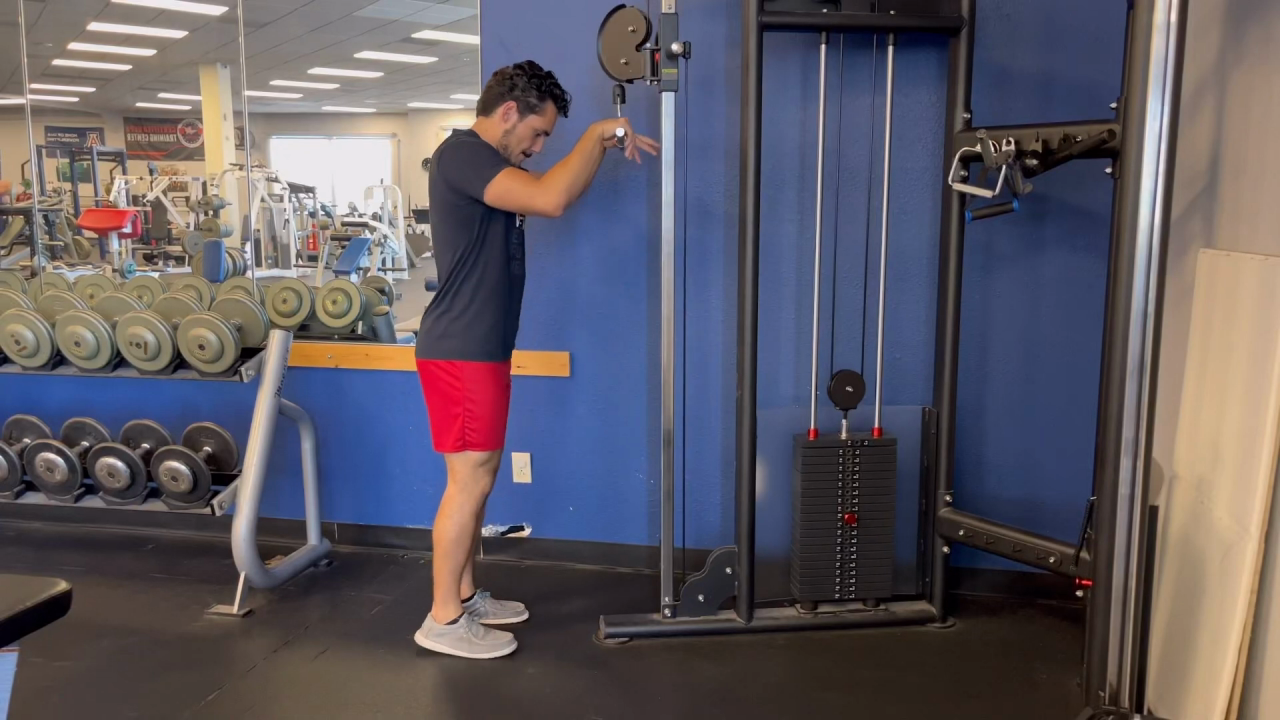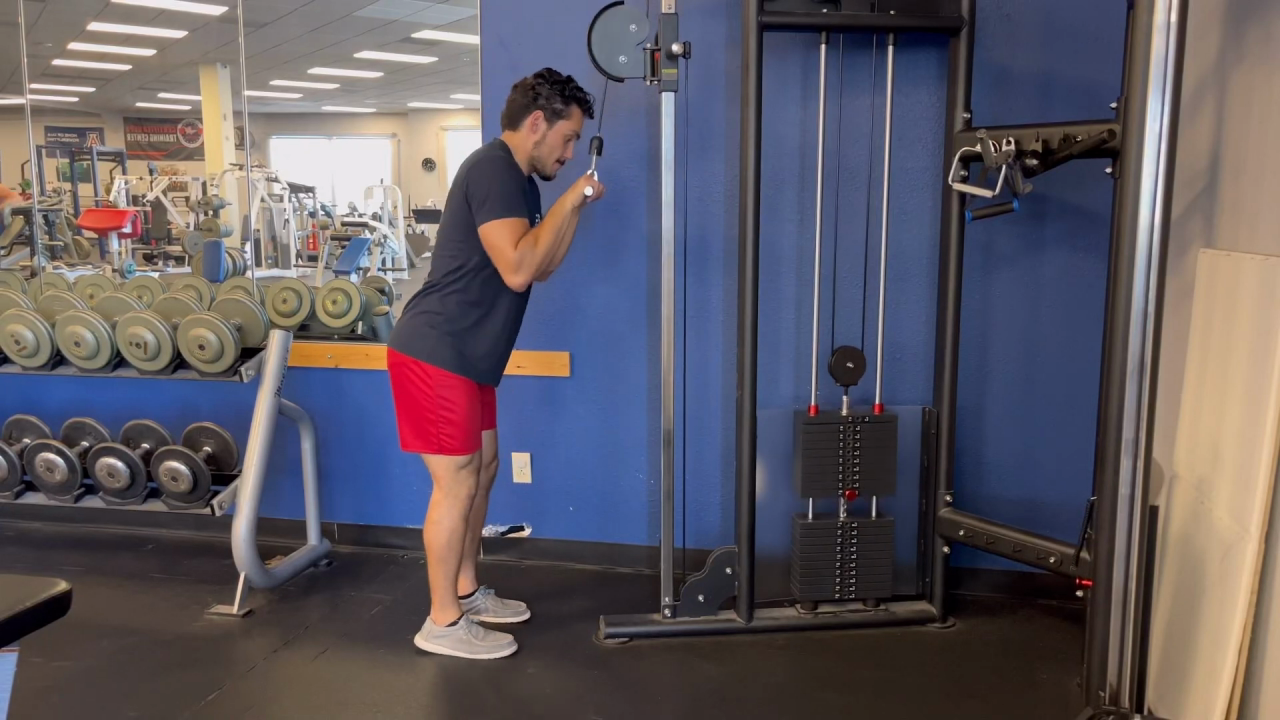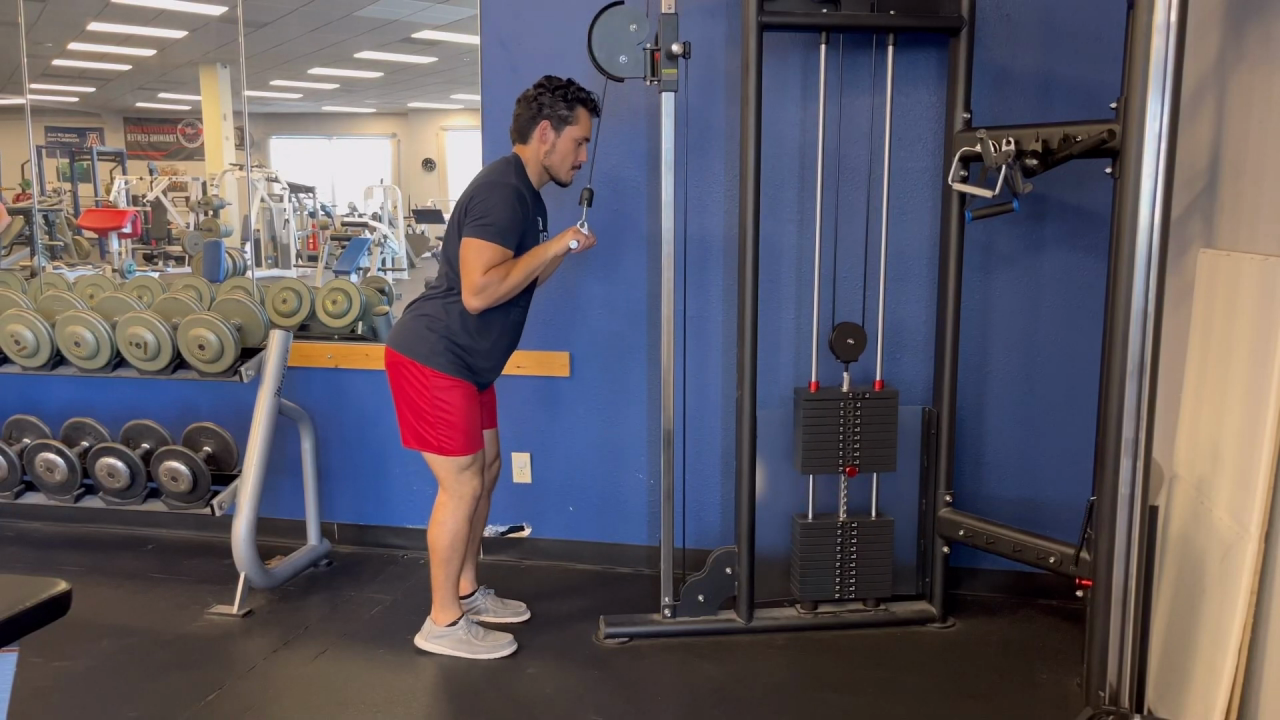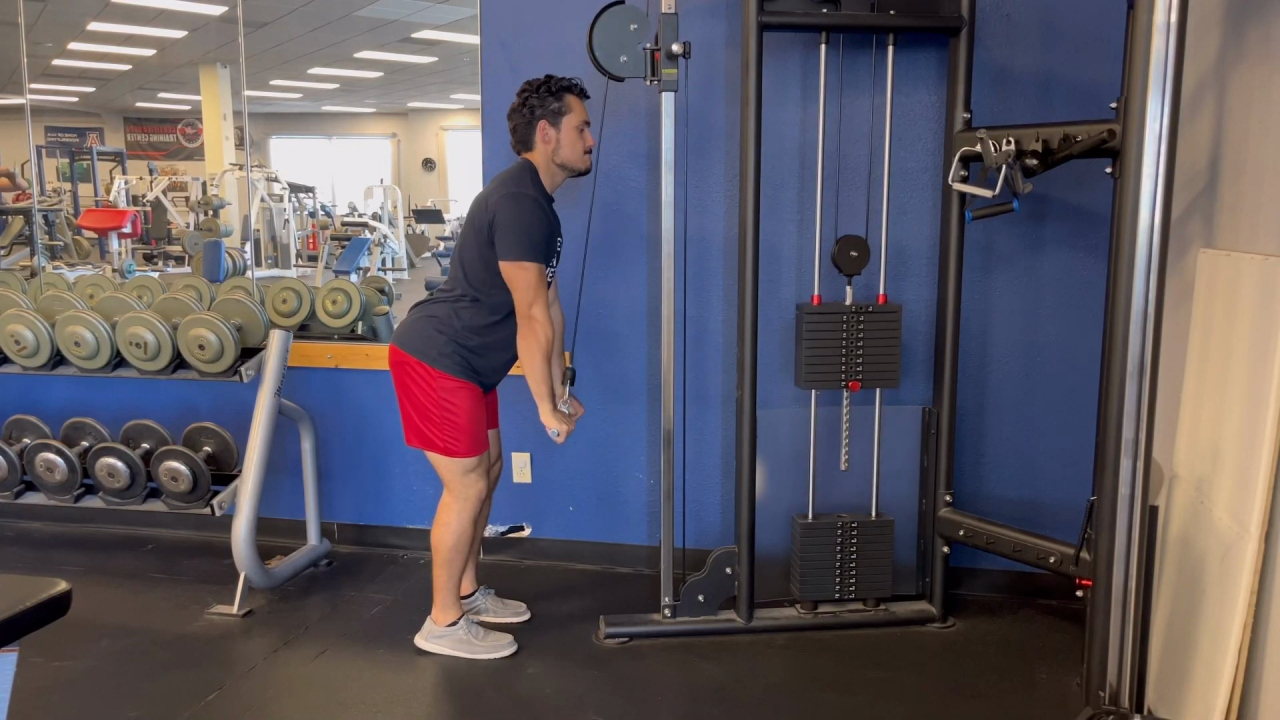
dt=1s
person 1, frame 1
left shoulder: (491, 163)
right shoulder: (461, 155)
left elbow: (552, 195)
right elbow: (551, 199)
left wrist: (603, 144)
right wrist: (596, 134)
left hip: (480, 349)
right hip: (461, 352)
left knee: (478, 477)
right knee: (469, 480)
left ankle: (464, 594)
right ankle: (443, 620)
person 1, frame 2
left shoulder: (516, 178)
right shoulder: (493, 169)
left elbow: (542, 267)
right elbow: (517, 272)
left wrist: (575, 203)
right wrist: (569, 200)
left hip: (465, 353)
right hip: (434, 353)
left knee: (482, 469)
right knee: (456, 484)
left ankle: (466, 591)
right ankle: (443, 622)
person 1, frame 3
left shoulder: (523, 191)
right shoulder: (502, 190)
left elbow: (518, 283)
right elbow: (478, 291)
left wrist: (565, 248)
right wrist: (555, 244)
left hip: (463, 359)
right hip: (432, 357)
left knee: (484, 470)
right knee: (462, 485)
left ankle: (466, 592)
right ankle: (444, 622)
person 1, frame 4
left shoulder: (532, 197)
right shoulder: (521, 203)
left elbow: (547, 306)
right elbow: (533, 319)
left wrist: (561, 390)
right wrist: (547, 408)
left hip: (462, 358)
right hip: (437, 358)
left knee: (486, 470)
right knee: (468, 486)
left ankle: (467, 593)
right ankle: (444, 623)
